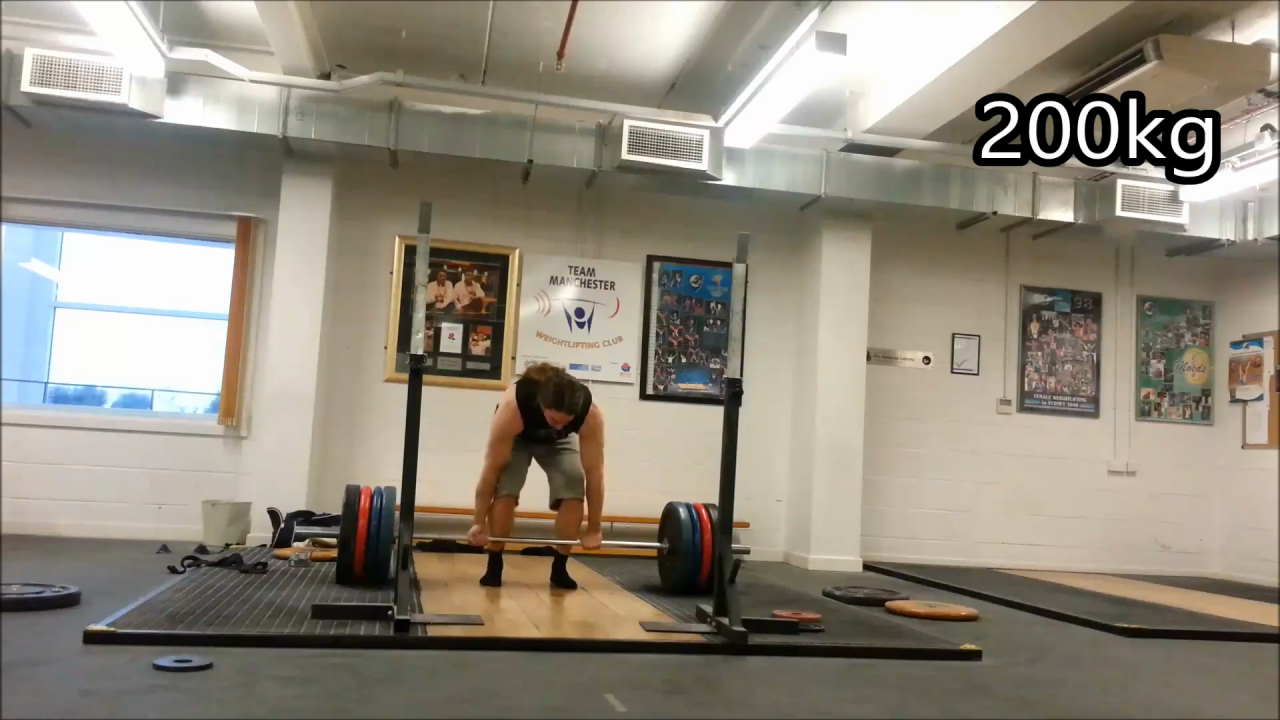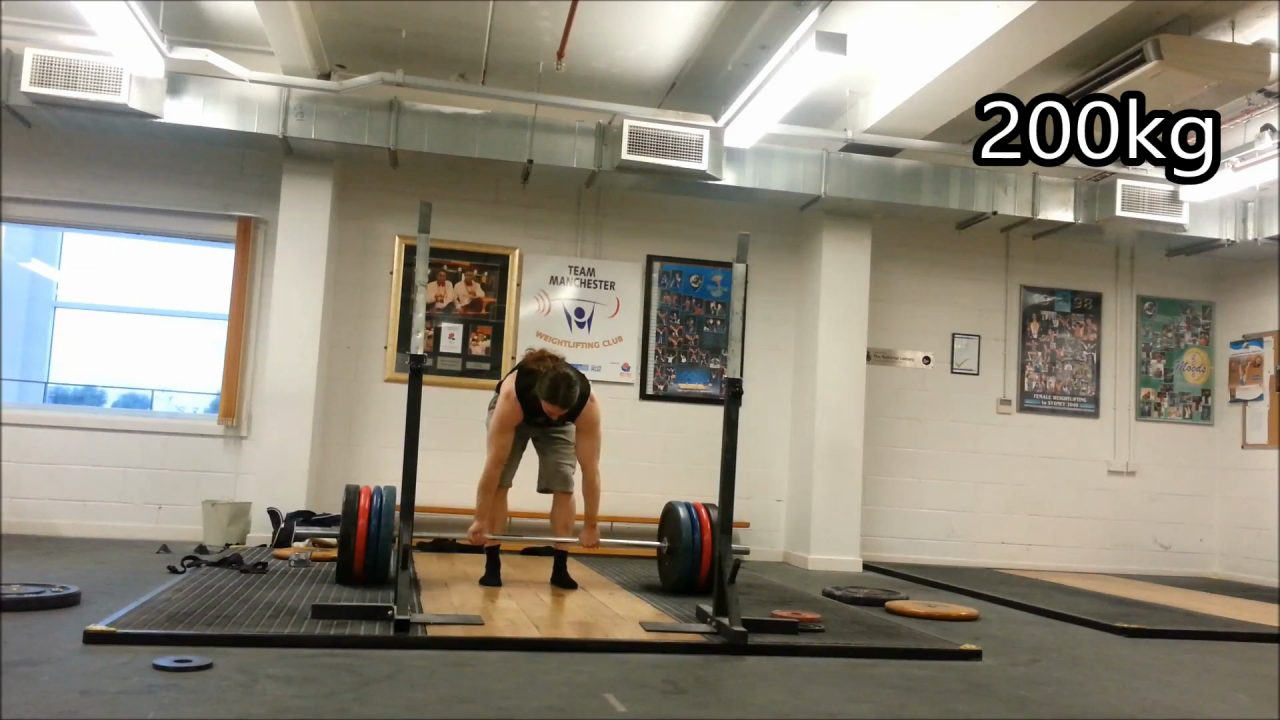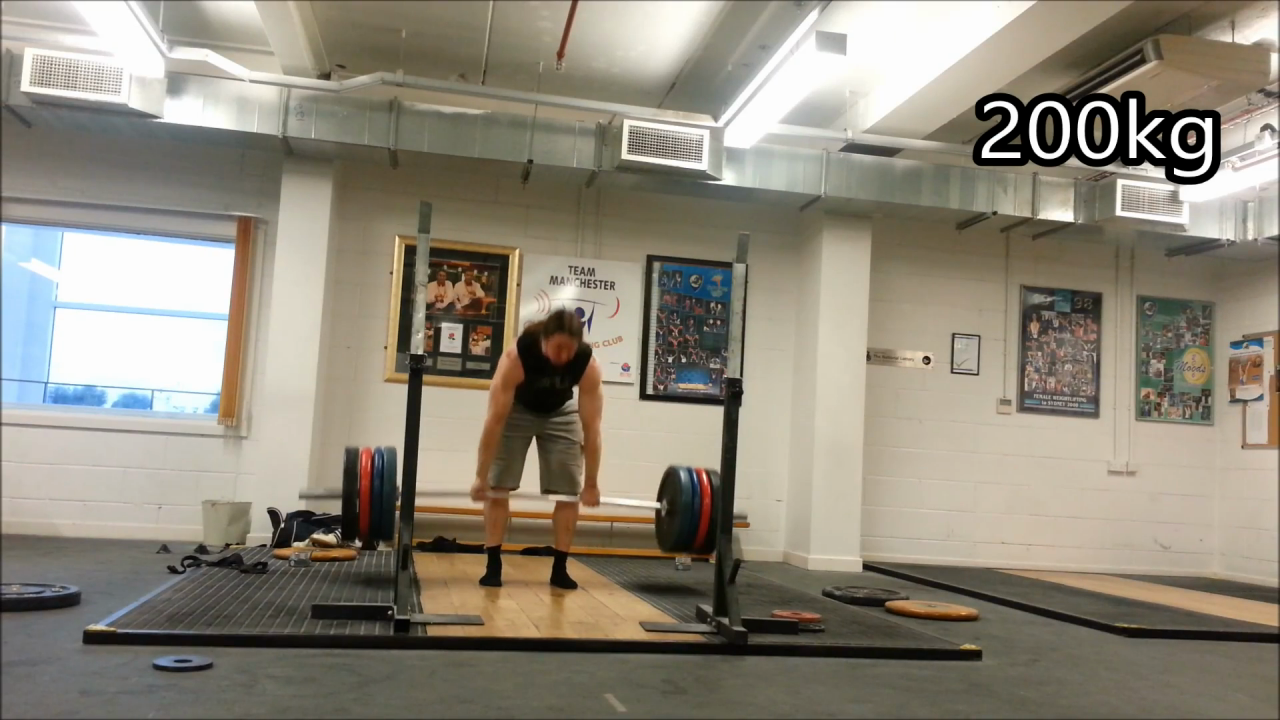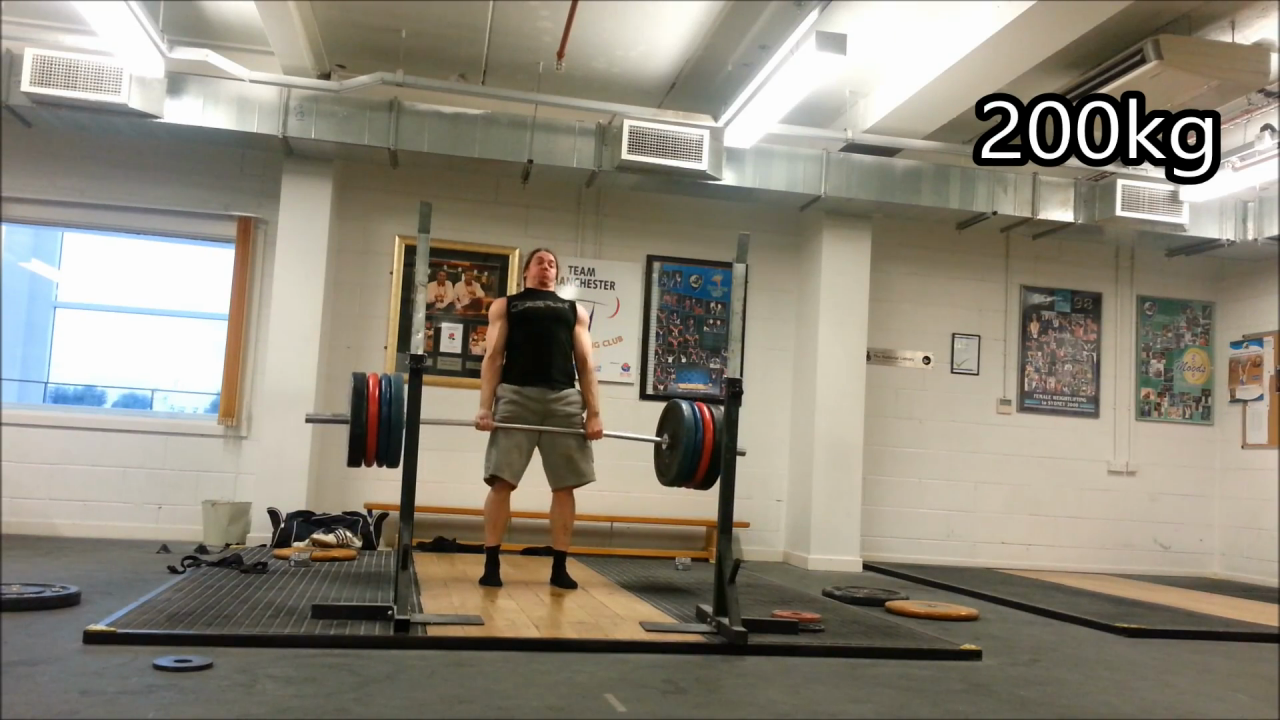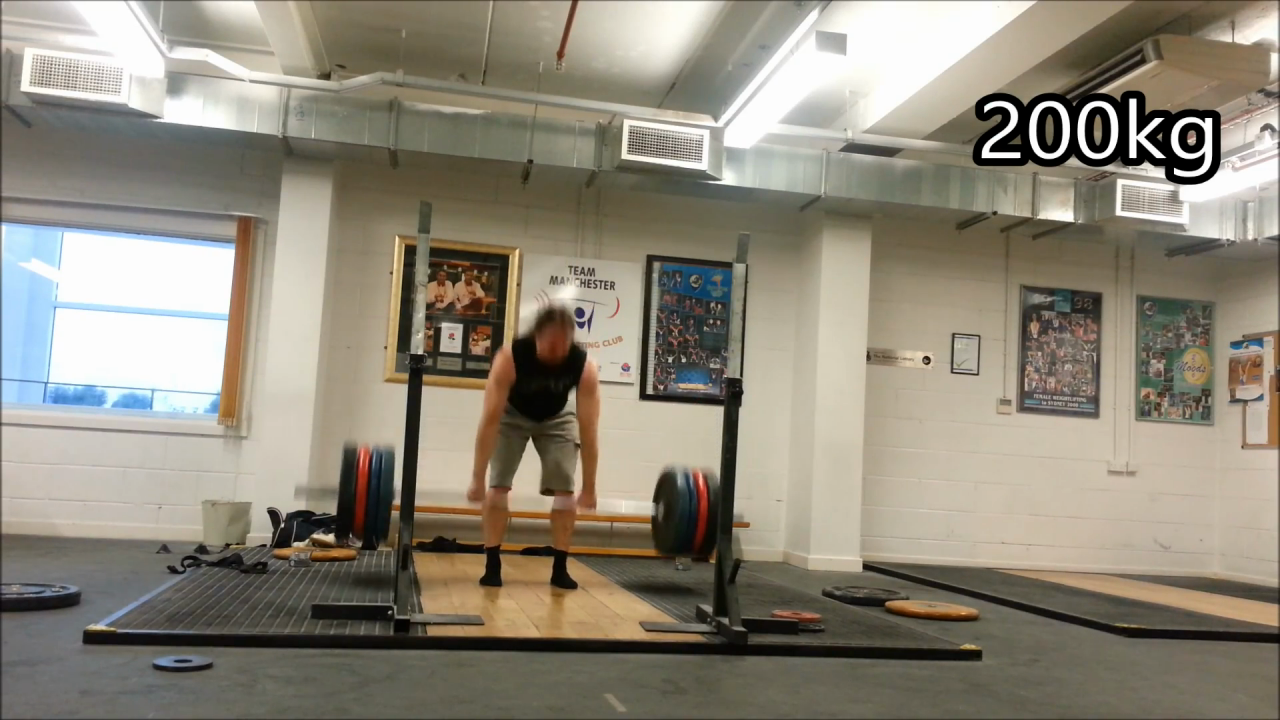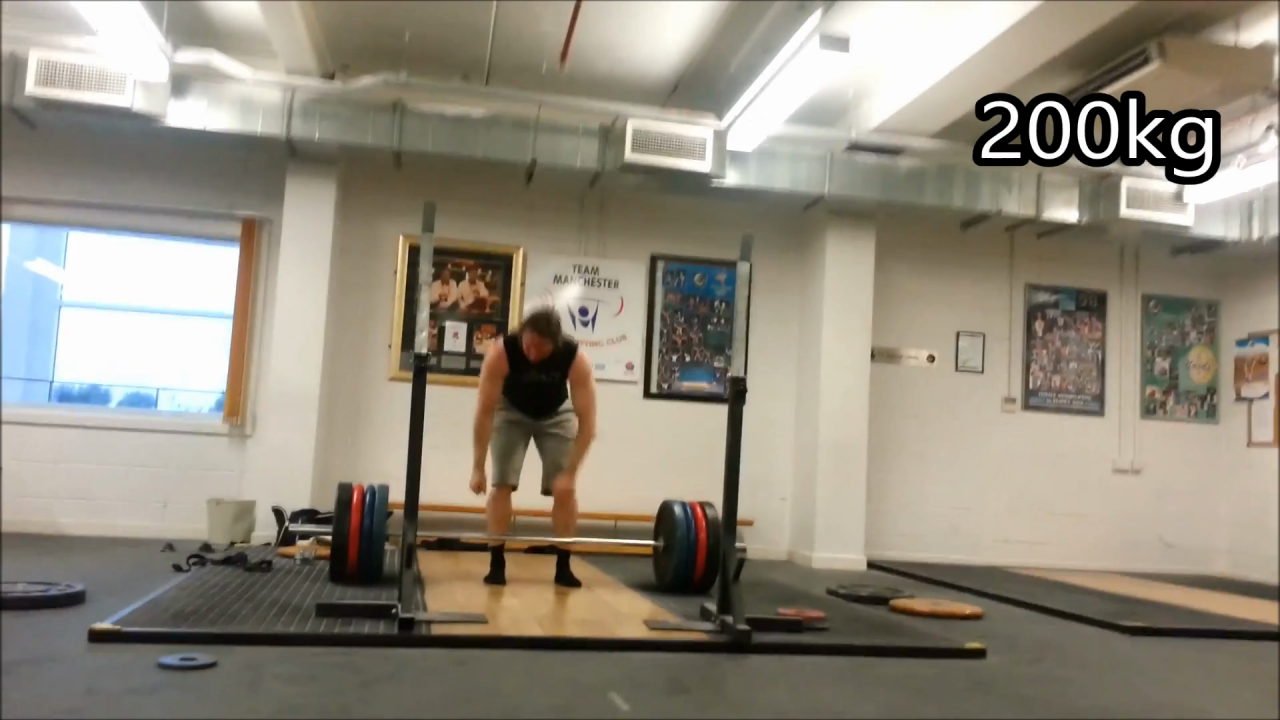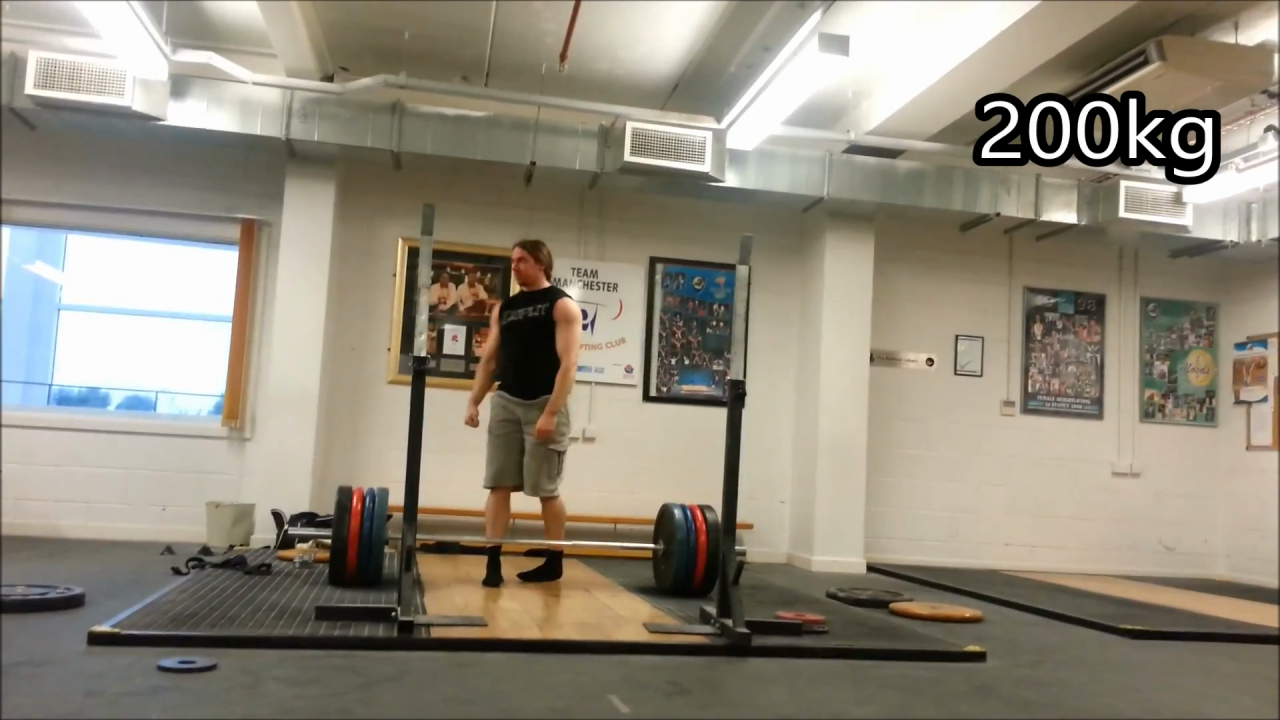
dt=0.7s
person 1, frame 1
left shoulder: (591, 414)
right shoulder: (513, 406)
left elbow: (594, 473)
right elbow: (492, 468)
left wrist: (593, 529)
right wrist: (479, 523)
left hip: (560, 442)
right hip: (517, 439)
left knee: (574, 493)
right knee: (505, 492)
left ankle: (559, 568)
right ankle: (494, 566)
person 1, frame 2
left shoulder: (588, 405)
right shoulder: (512, 396)
left elbow: (590, 468)
right elbow: (494, 463)
left wrist: (591, 525)
right wrist: (480, 520)
left hip: (559, 427)
right hip: (514, 414)
left knee: (563, 484)
right knee: (499, 481)
left ankle: (560, 567)
right ankle: (492, 565)
person 1, frame 3
left shoulder: (589, 365)
right shoulder: (516, 357)
left elbow: (592, 428)
right elbow: (495, 419)
left wrist: (591, 485)
right wrist: (481, 477)
left hip: (560, 412)
right hip: (518, 409)
left knee: (569, 489)
right knee: (499, 486)
left ankle: (560, 568)
right ankle: (493, 566)
person 1, frame 4
left shoulder: (574, 310)
right shoulder: (505, 305)
left elbow: (584, 362)
right elbow: (493, 356)
left wrist: (593, 413)
right wrist: (485, 406)
left hip: (565, 400)
right hip: (516, 396)
left knee: (565, 486)
right knee: (501, 482)
left ankle: (559, 568)
right ankle: (491, 565)
person 1, frame 5
left shoulder: (584, 367)
right shoulder: (510, 358)
left elbow: (589, 432)
right elbow: (489, 421)
left wrist: (588, 489)
right wrist: (478, 480)
left hip: (556, 418)
right hip: (514, 414)
left knee: (565, 488)
right knee: (499, 484)
left ankle: (560, 569)
right ankle: (492, 566)
person 1, frame 6
left shoulder: (576, 360)
right shoulder: (500, 352)
left elbow: (587, 421)
right elbow: (485, 411)
left wrist: (570, 473)
right wrist: (478, 468)
left hip: (556, 415)
right hip: (512, 411)
left knee: (564, 486)
right knee: (502, 482)
left ankle: (563, 567)
right ankle: (497, 563)
person 1, frame 7
left shoulder: (563, 305)
right shoulder: (504, 308)
left elbow: (568, 363)
right elbow: (490, 358)
left wrist: (551, 412)
right wrist: (474, 401)
left hip: (546, 405)
right hip: (506, 403)
left knee: (547, 489)
right knee: (498, 485)
left ankle: (553, 563)
right ankle: (494, 563)
